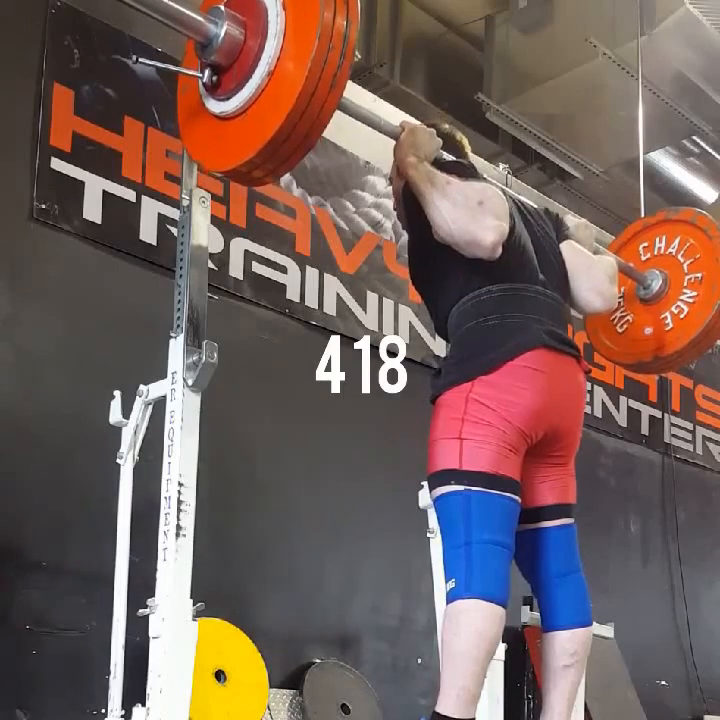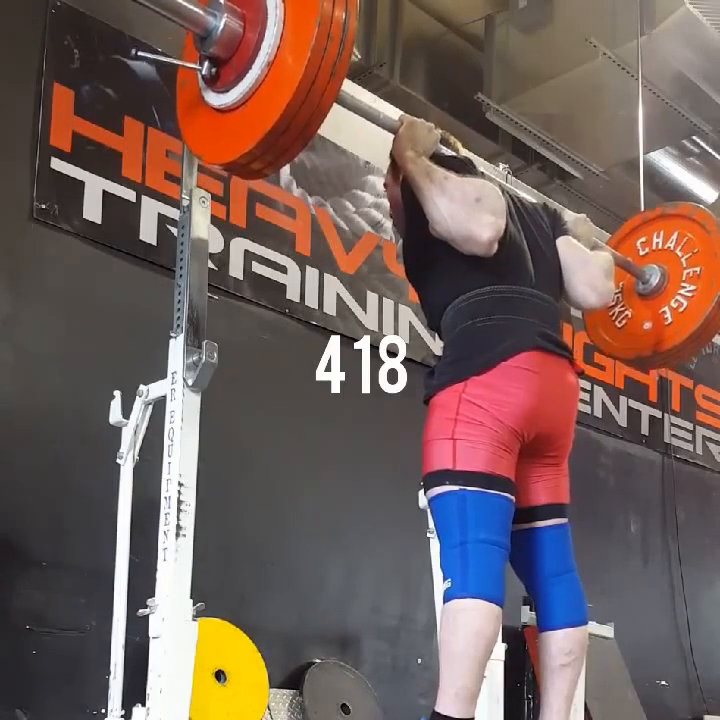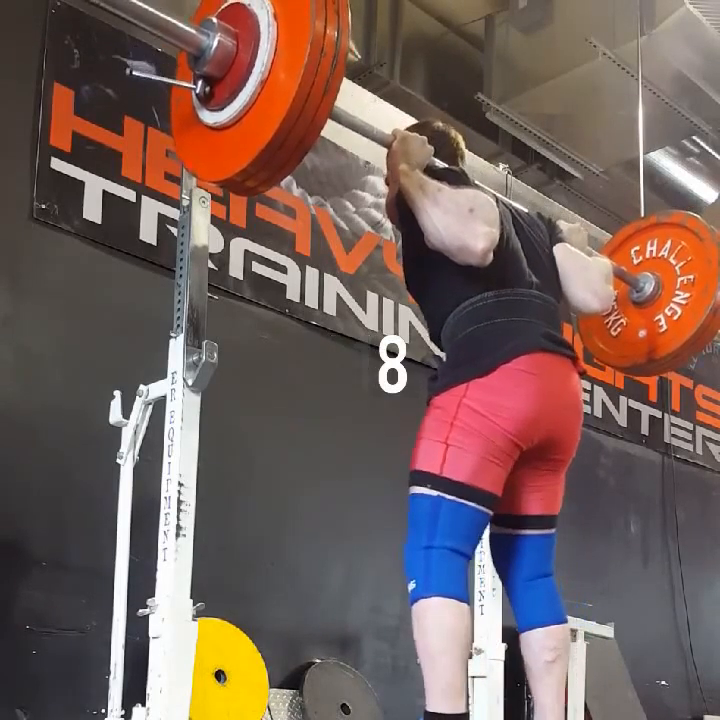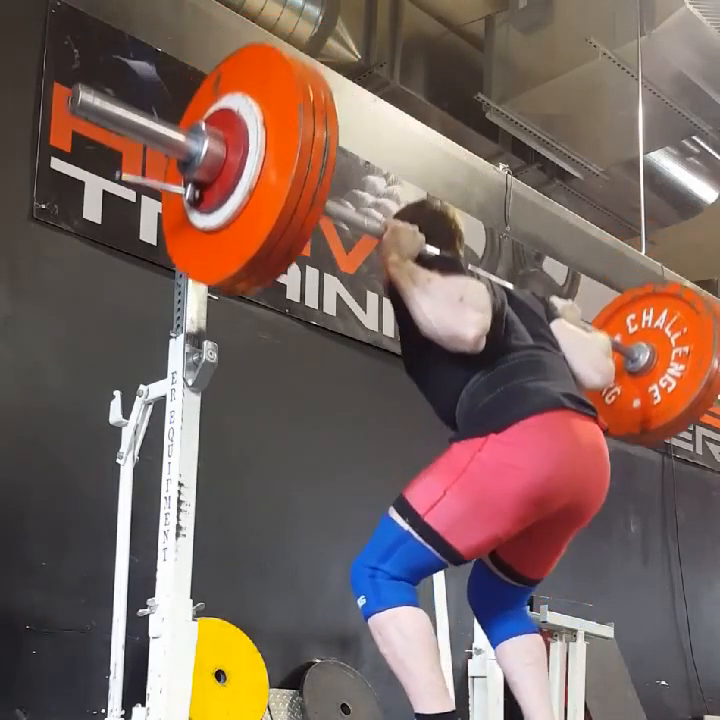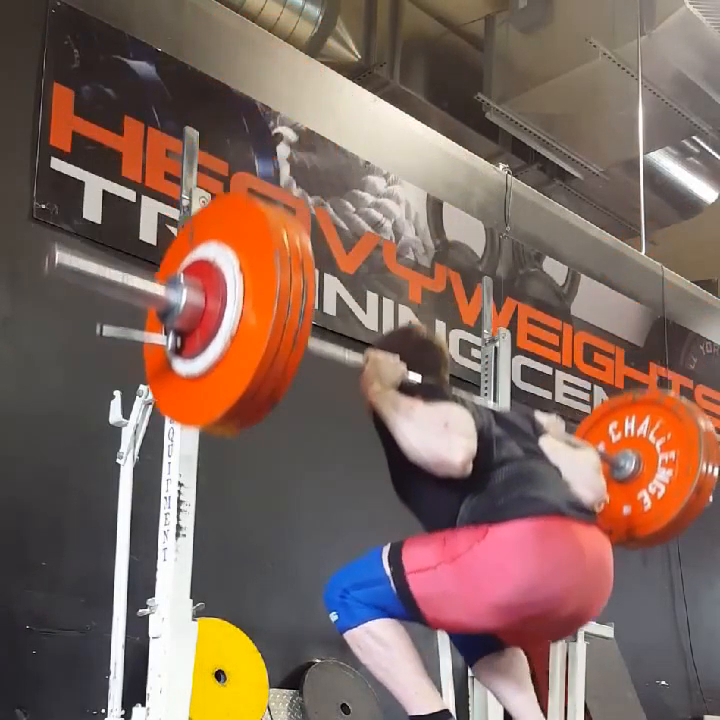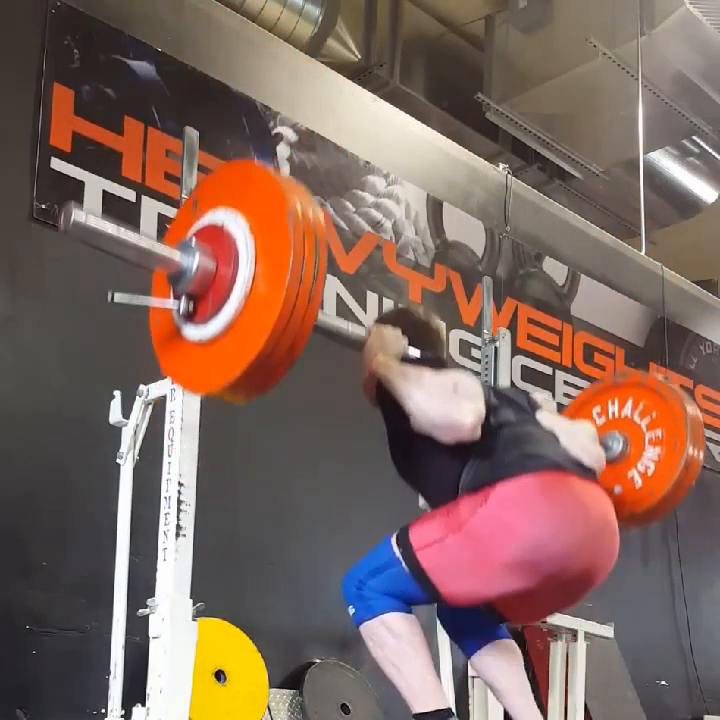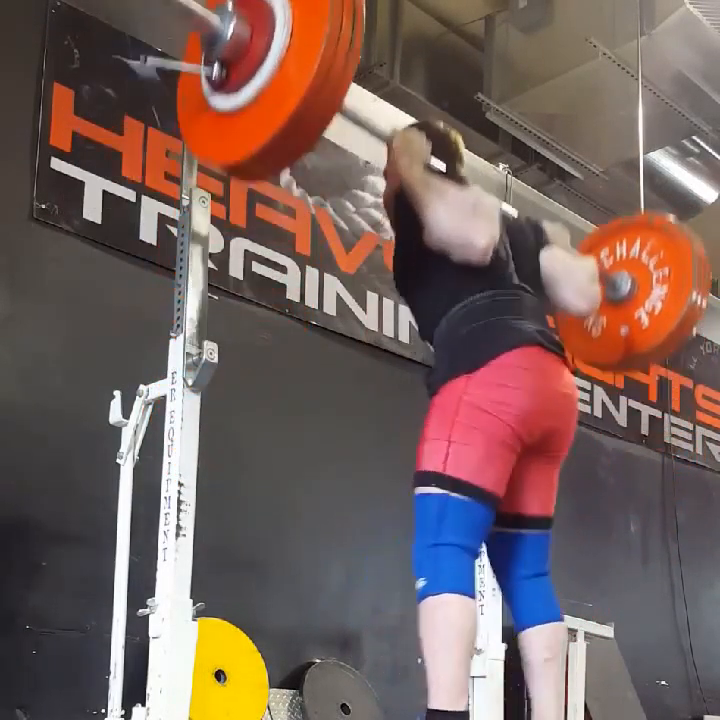
dt=0.7s
person 1, frame 1
left shoulder: (443, 178)
right shoulder: (532, 213)
left elbow: (482, 235)
right elbow: (599, 294)
left wrist: (414, 164)
right wrist: (586, 245)
left hip: (496, 374)
right hip: (560, 381)
left knee: (474, 557)
right knee: (556, 569)
person 1, frame 2
left shoulder: (442, 175)
right shoulder: (532, 209)
left elbow: (480, 229)
right elbow: (595, 289)
left wrist: (414, 157)
right wrist: (580, 239)
left hip: (489, 376)
right hip: (551, 382)
left knee: (471, 556)
right knee: (550, 568)
person 1, frame 3
left shoulder: (432, 189)
right shoulder: (524, 218)
left elbow: (474, 240)
right elbow: (597, 294)
left wrist: (406, 171)
right wrist: (573, 246)
left hip: (495, 379)
right hip: (558, 389)
left knee: (433, 555)
right knee: (528, 569)
person 1, frame 4
left shoulder: (429, 276)
right shoulder: (516, 296)
left elbow: (466, 328)
right elbow: (598, 370)
left wrist: (397, 262)
right wrist: (569, 323)
left hip: (520, 442)
right hip: (584, 454)
left knee: (379, 574)
right knee: (498, 596)
person 1, frame 5
left shoulder: (411, 407)
right shoulder: (502, 417)
left elbow: (453, 453)
right elbow: (591, 488)
left wrist: (380, 392)
right wrist: (551, 442)
left hip: (529, 553)
right hip: (591, 570)
left knee: (349, 594)
right knee: (469, 618)
person 1, frame 6
left shoulder: (414, 380)
right shoulder: (493, 391)
left elbow: (462, 417)
right elbow: (591, 453)
left wrist: (385, 364)
right wrist: (545, 417)
left hip: (535, 513)
right hip: (597, 529)
left knee: (368, 586)
right knee: (465, 612)
person 1, frame 7
left shoulder: (426, 200)
right shoulder: (516, 224)
left elbow: (474, 238)
right elbow: (583, 294)
left wrist: (408, 170)
right wrist: (552, 245)
left hip: (489, 375)
right hip: (551, 386)
left knee: (443, 554)
right knee: (525, 570)
